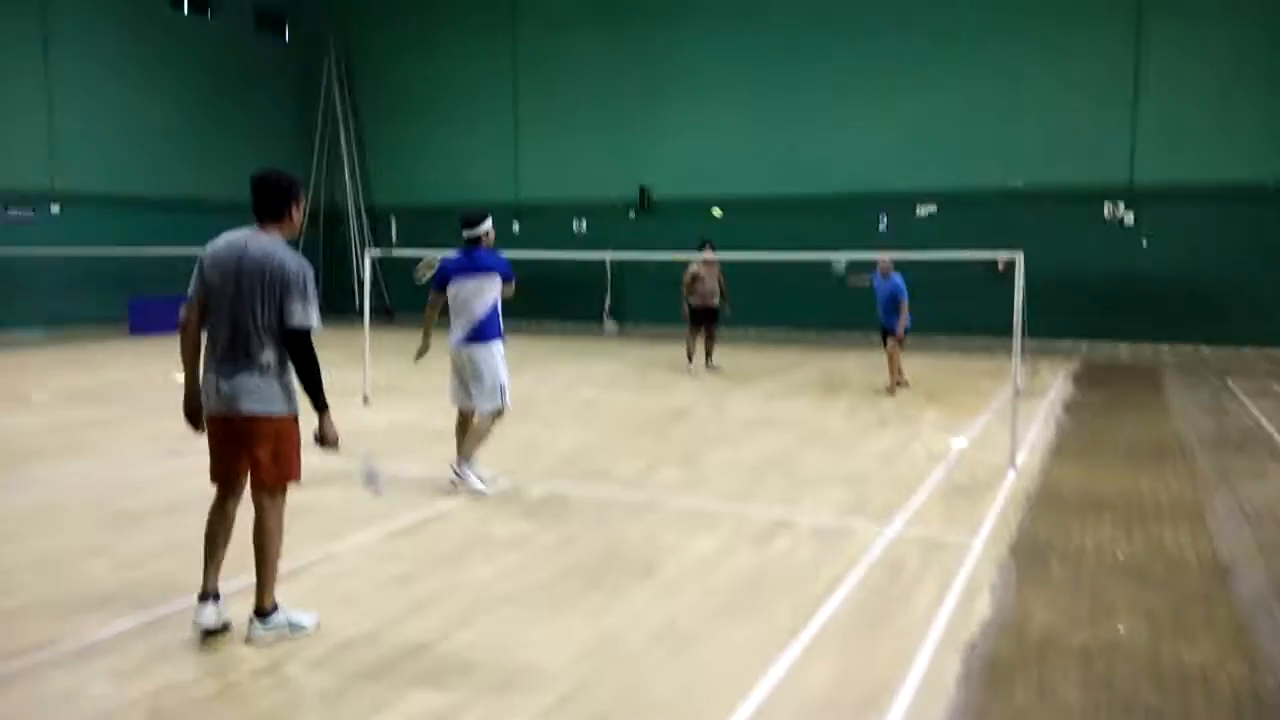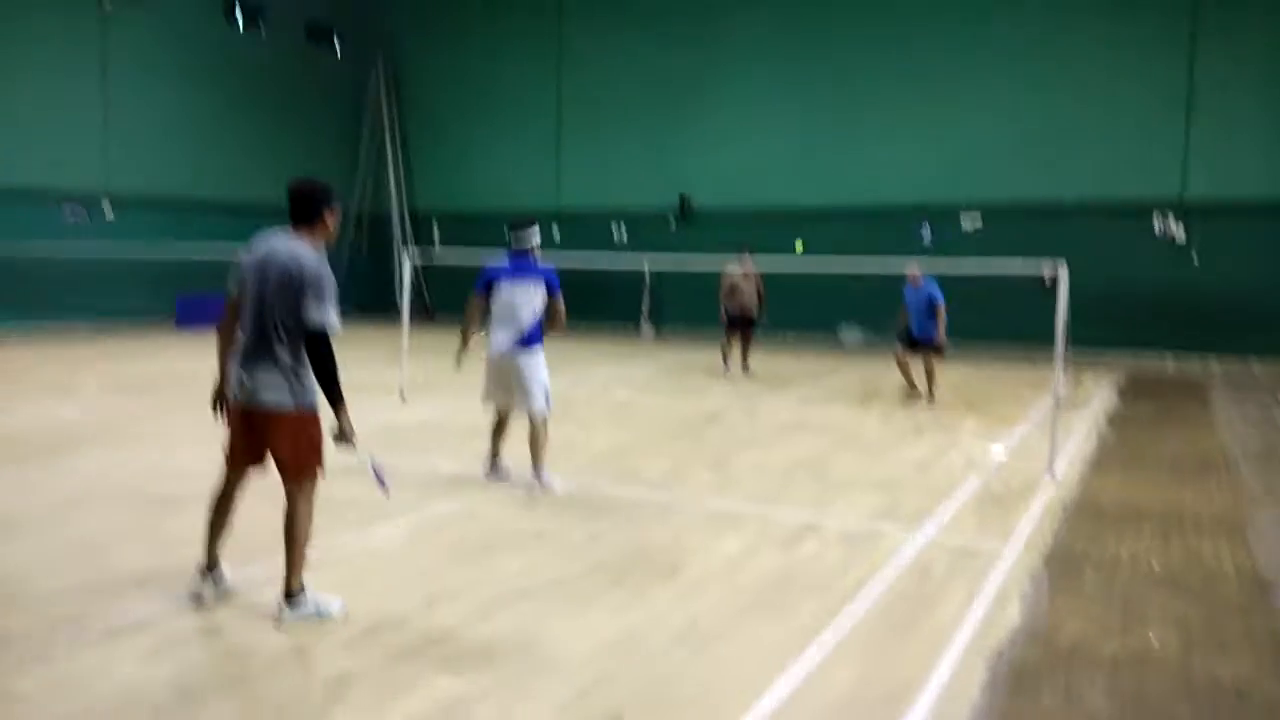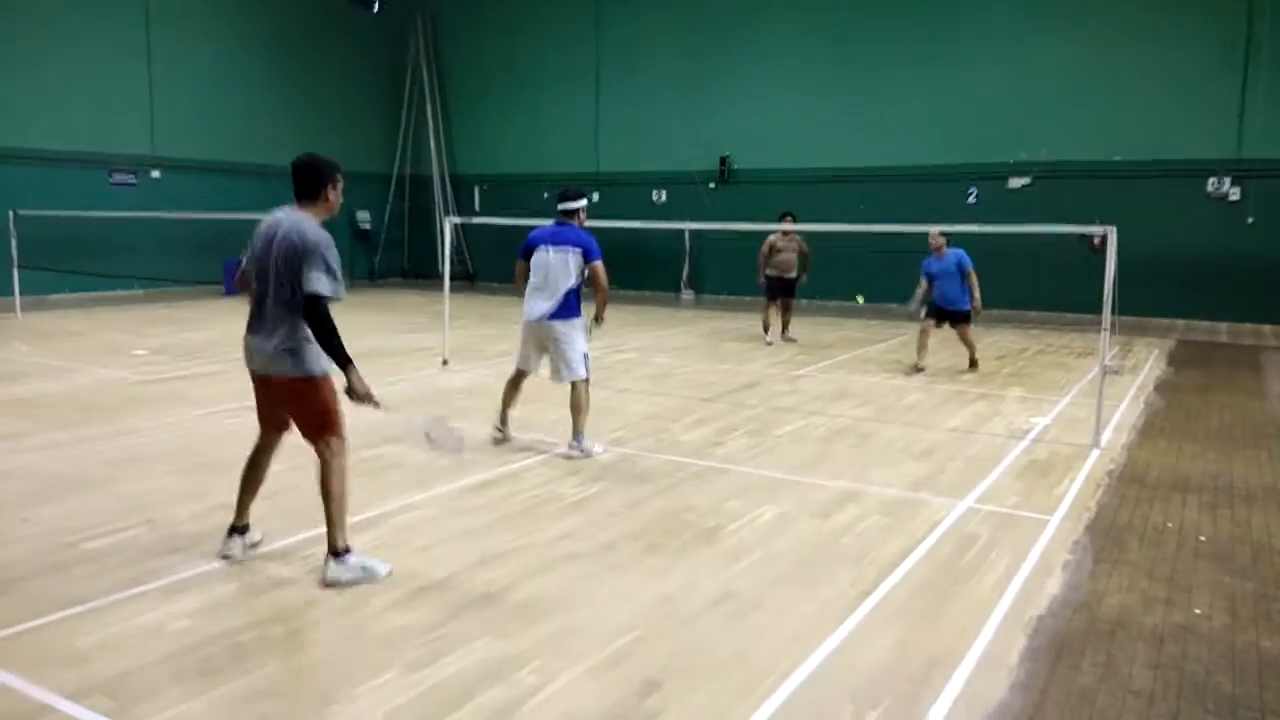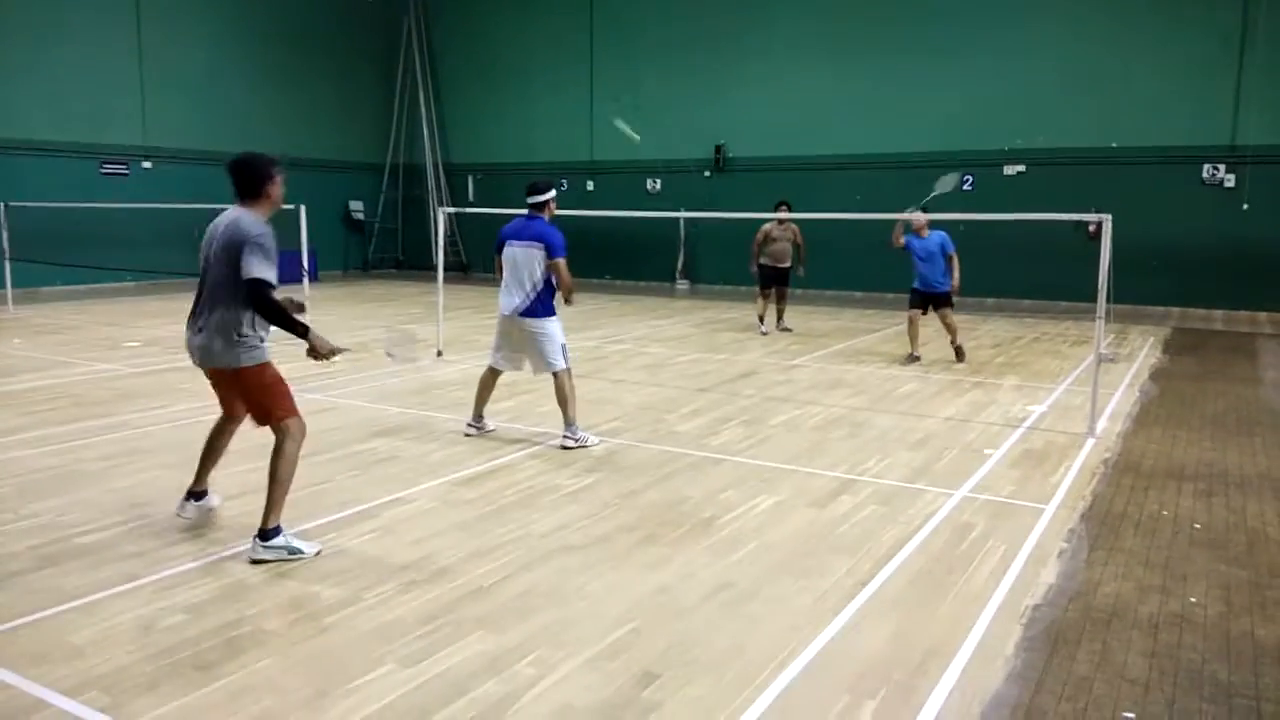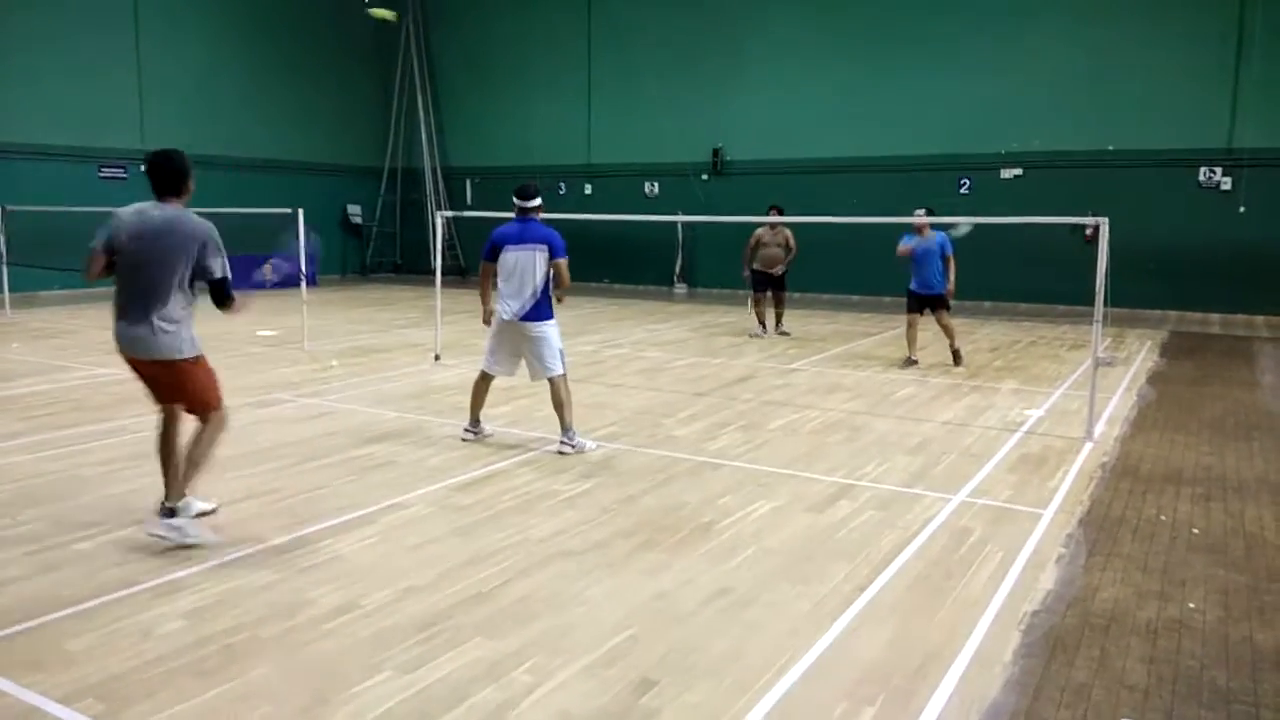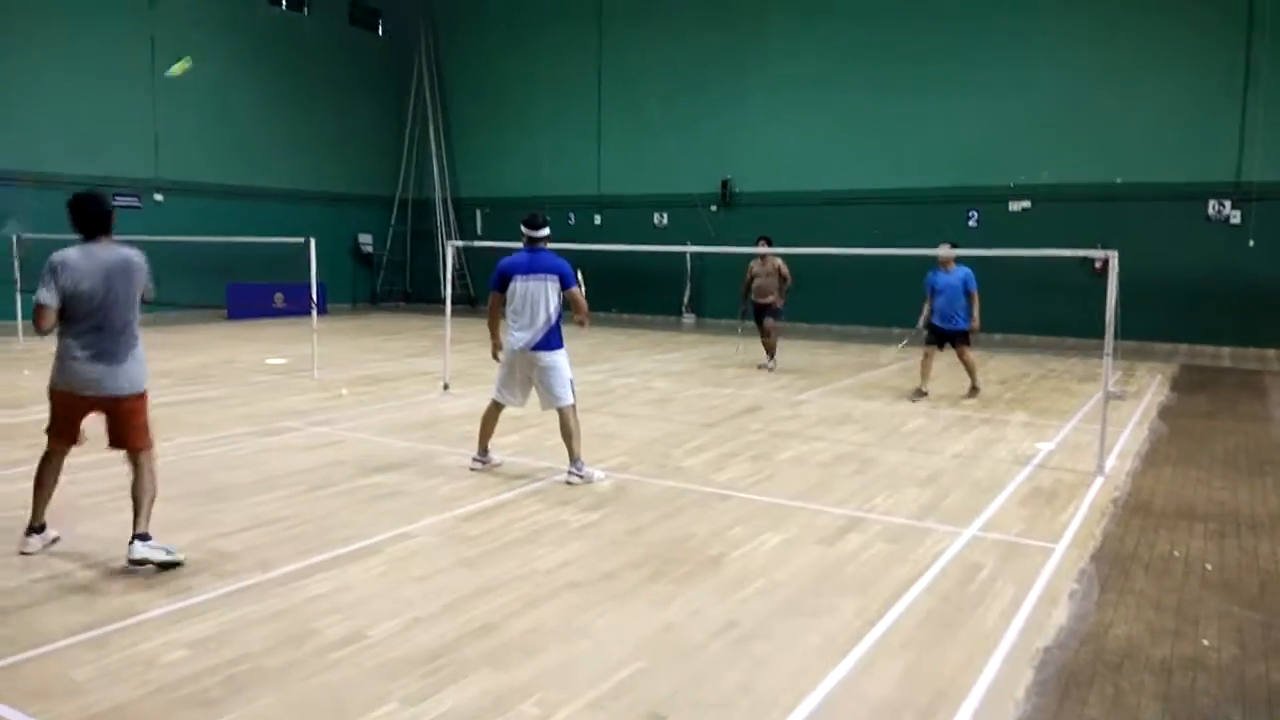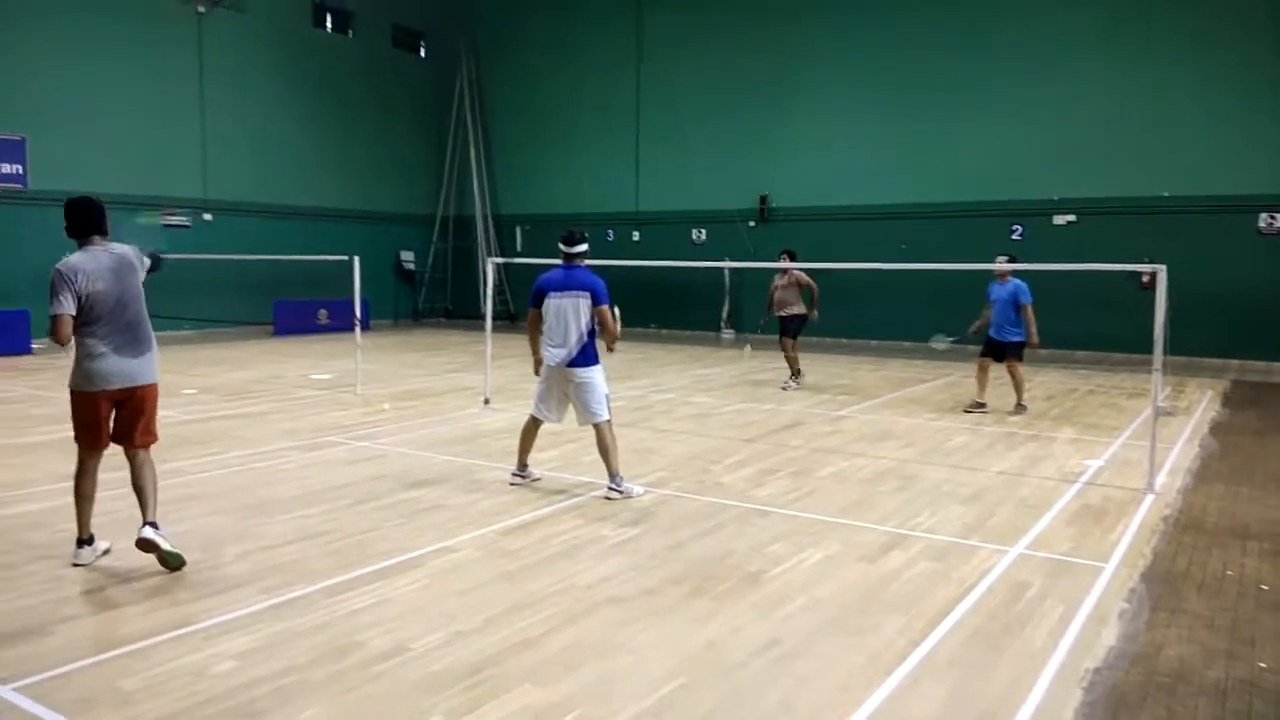
dt=0.3s
person 1, frame 1
left shoulder: (216, 249)
right shoulder: (292, 265)
left elbow: (190, 324)
right elbow: (300, 348)
left wrist: (192, 389)
right wrist: (323, 414)
left hip: (218, 396)
right hip: (267, 402)
left knee: (225, 496)
right knee: (269, 501)
left ankle: (208, 602)
right ankle: (266, 613)
person 1, frame 2
left shoulder: (257, 250)
right shoulder: (314, 268)
left elbow: (229, 320)
right elbow: (317, 347)
left wrist: (223, 376)
right wrist: (340, 411)
left hip: (243, 386)
right hip: (287, 394)
left knee: (234, 476)
right knee: (300, 490)
left ankle: (209, 573)
right ankle: (294, 598)
person 1, frame 3
left shoulder: (270, 223)
right shoulder: (316, 241)
left elbow: (243, 283)
right elbow: (316, 314)
right wrist: (351, 372)
left hip: (261, 353)
right hip: (295, 360)
left knee: (269, 437)
right knee: (333, 448)
left ankle: (238, 531)
right ankle: (340, 556)
person 1, frame 4
left shoulder: (223, 223)
right shoulder: (255, 233)
right elbow: (258, 297)
left wrist: (279, 304)
right wrist: (309, 335)
left hip: (205, 342)
right hip: (236, 350)
left knee: (234, 414)
right knee: (291, 430)
left ankle: (196, 495)
right ankle: (268, 536)
person 1, frame 5
left shoulder: (124, 218)
right shoulder: (200, 230)
left elbow: (94, 271)
right elbow: (222, 296)
right wrist: (232, 303)
left hip: (130, 338)
right hip: (170, 343)
left knee: (172, 410)
right knee: (214, 419)
left ankle: (175, 500)
right ankle: (174, 509)
person 1, frame 6
left shoulder: (62, 263)
right shoulder: (136, 262)
left elbow: (43, 324)
left wrist: (71, 313)
left hip: (72, 377)
right hip: (124, 379)
left knee: (56, 449)
right knee: (142, 458)
left ankle: (36, 530)
right ankle: (141, 539)
person 1, frame 7
left shoulder: (68, 269)
right shoulder: (127, 255)
left elbow: (63, 334)
right elbow: (151, 264)
left wrist: (61, 326)
right wrist: (152, 258)
left hip: (94, 376)
right hip: (140, 373)
left knee: (89, 456)
right knee: (139, 452)
left ankle: (85, 543)
right ankle: (151, 526)
person 2, frame 1
left shoulder: (447, 266)
right shoulder: (498, 263)
left elbow: (433, 307)
right elbow: (509, 292)
left wrist: (426, 339)
left hip: (459, 346)
right hip: (485, 346)
left knee: (466, 408)
right knee: (493, 408)
left ankle: (464, 465)
right ankle: (464, 464)
person 2, frame 2
left shoulder: (492, 273)
right shoulder: (546, 275)
left elbow: (475, 312)
right elbow: (560, 317)
left wrist: (464, 344)
left hip: (498, 352)
right hip: (527, 353)
left knee: (502, 410)
right knee: (537, 415)
left ankle: (494, 464)
right ankle: (539, 476)
person 2, frame 3
left shoulder: (535, 236)
right shoulder: (585, 241)
left elbow: (520, 276)
right elbow: (602, 284)
right wrist: (600, 310)
left hip: (532, 317)
right hip: (564, 321)
left knee: (521, 371)
right knee: (579, 380)
left ankle: (501, 425)
right ankle: (578, 442)
person 2, frame 4
left shoulder: (508, 230)
right shoulder: (550, 234)
right elbow: (563, 278)
right wrist: (567, 295)
left hip: (508, 311)
right hip: (539, 315)
left knee: (494, 367)
right knee: (561, 371)
left ankle: (476, 420)
right ankle: (571, 432)
person 2, frame 5
left shoulder: (498, 235)
right shoulder: (550, 236)
left elbow: (485, 276)
right elbow: (563, 279)
left wrist: (486, 304)
right wrist: (559, 293)
left hip: (504, 317)
right hip: (539, 320)
left knee: (487, 372)
right knee: (557, 377)
left ankle: (473, 426)
right ankle: (568, 438)
person 2, frame 6
left shoulder: (506, 265)
right shoulder: (560, 266)
left elbow: (494, 307)
right elbow: (581, 306)
left wrist: (495, 338)
right wrist: (582, 318)
left hip: (515, 347)
right hip: (548, 350)
left knee: (497, 401)
right knee: (566, 407)
left ankle: (481, 455)
right ankle: (577, 468)
person 2, frame 7
left shoulder: (543, 281)
right shoulder: (593, 283)
left elbow: (533, 324)
right elbow: (608, 326)
left wrist: (536, 355)
right wrist: (611, 343)
left hip: (551, 362)
right hip: (584, 365)
left knee: (536, 417)
right knee: (602, 422)
left ankle: (520, 470)
right ankle: (616, 483)
